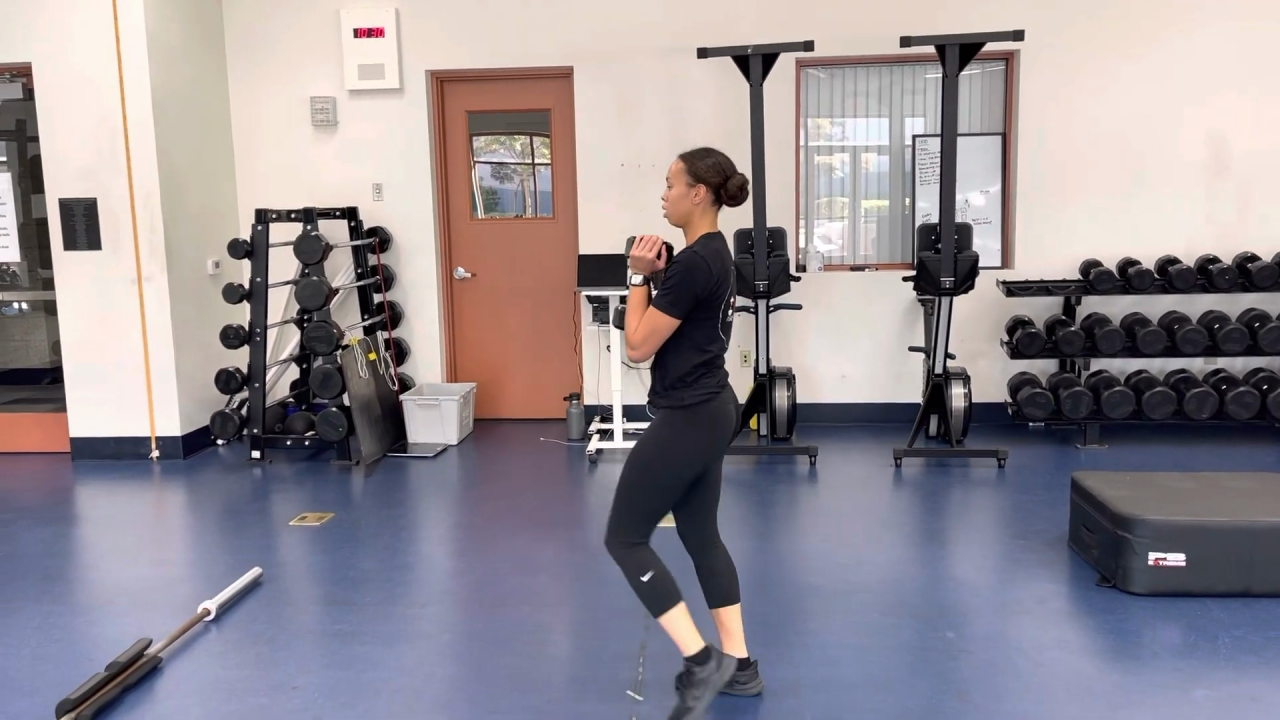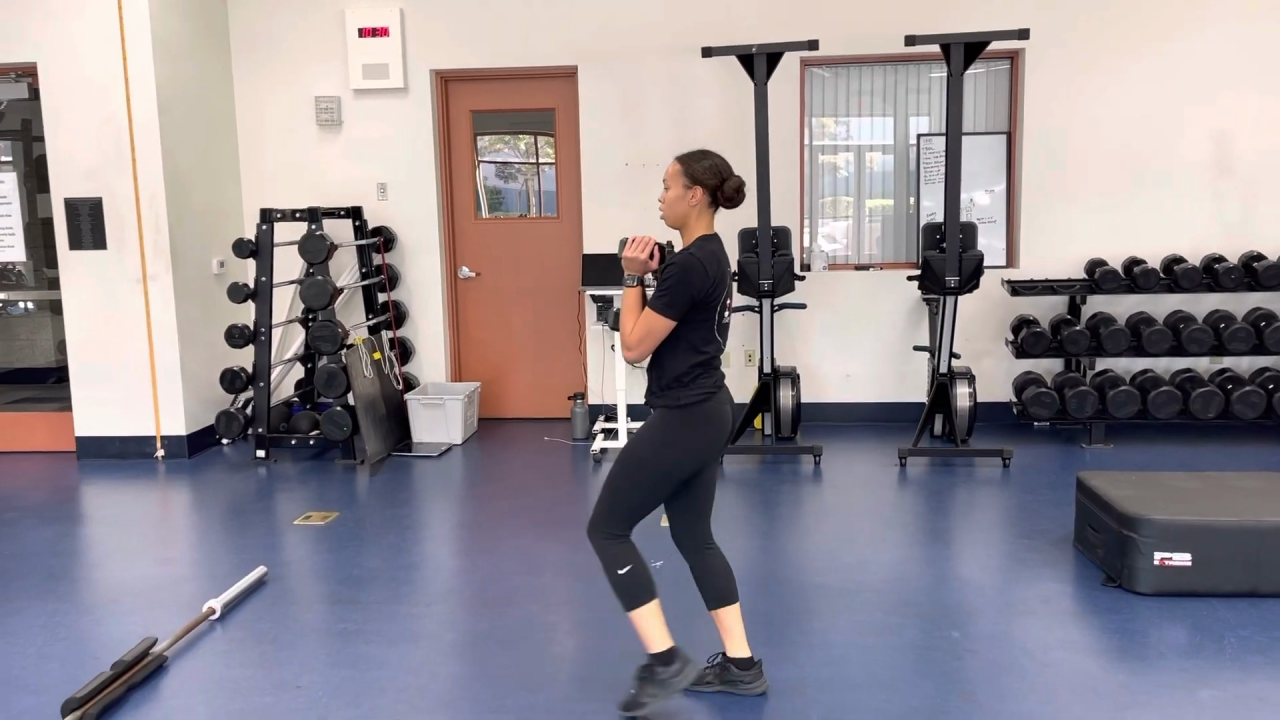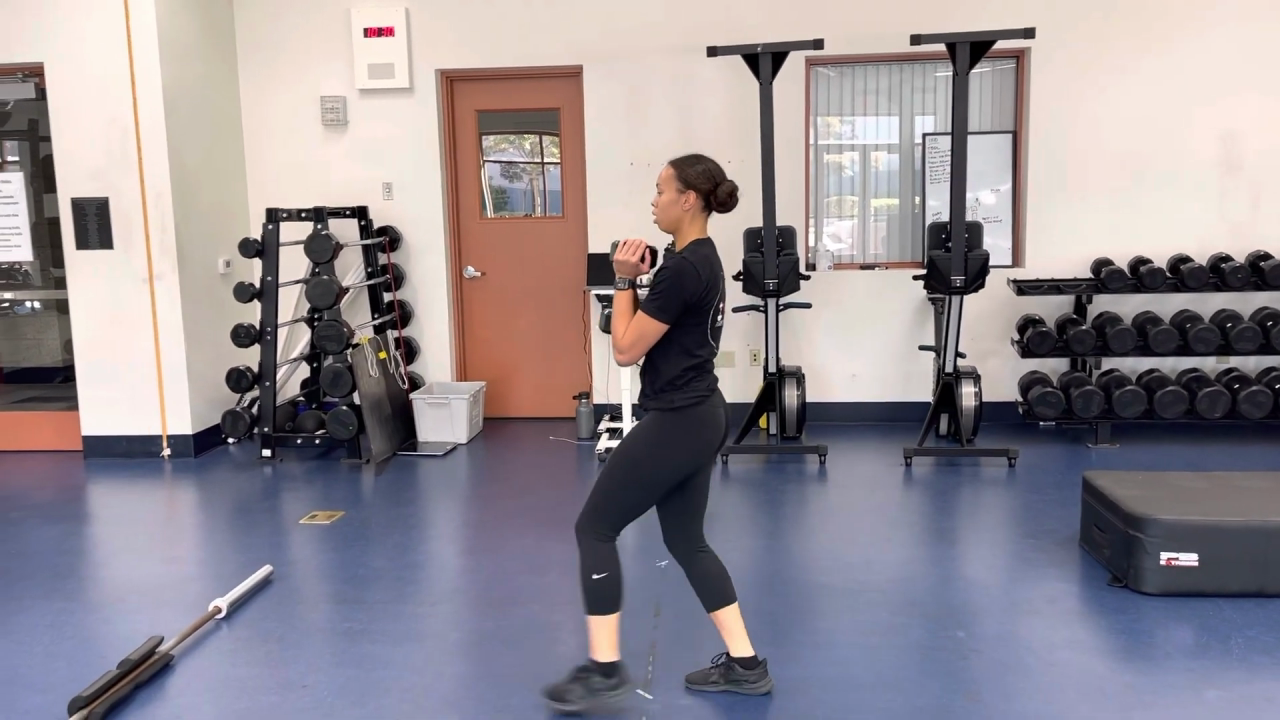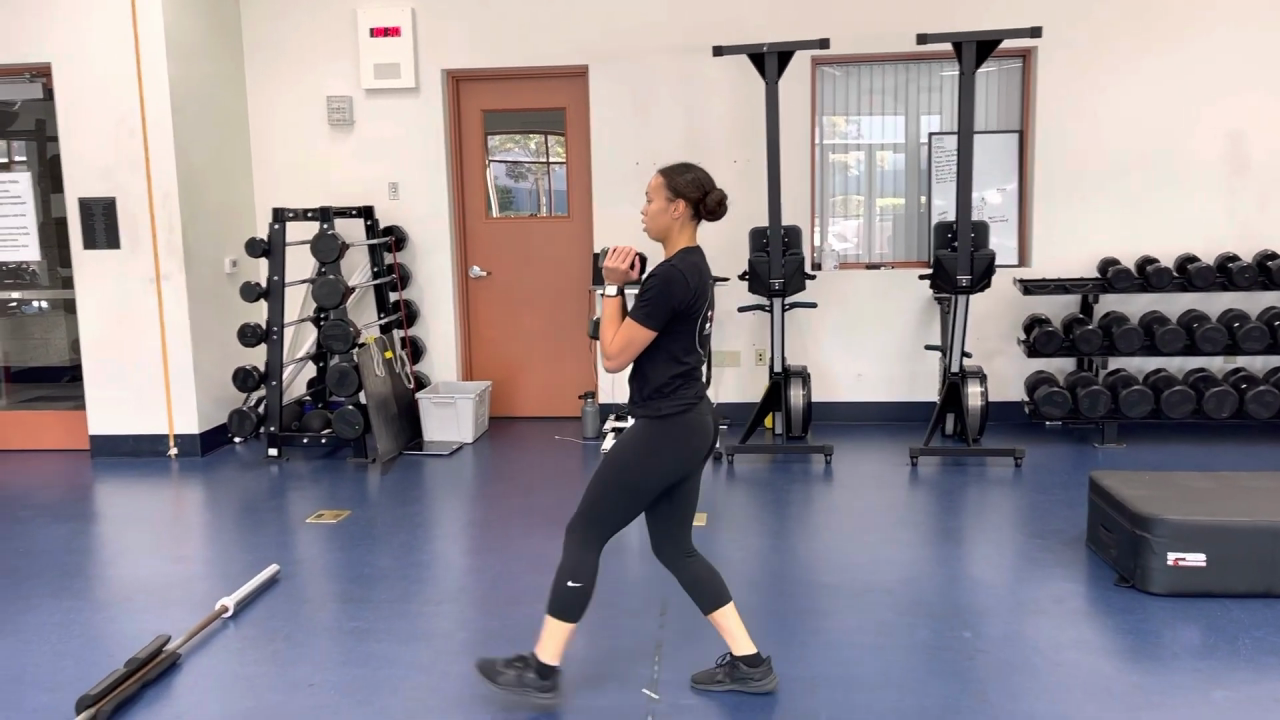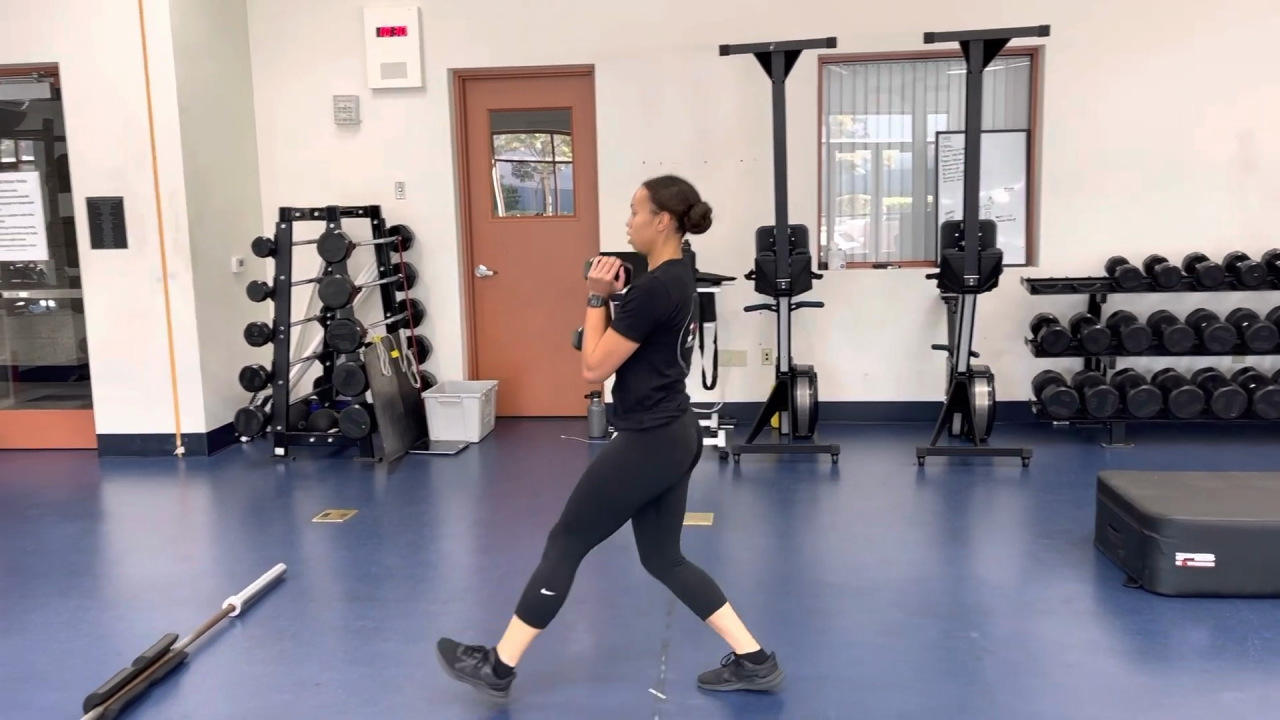
dt=0.1s
person 1, frame 1
left shoulder: (694, 262)
right shoulder: (712, 253)
left elbow: (639, 346)
left wrist: (639, 276)
right wrist: (657, 275)
left hip: (687, 418)
right hip: (709, 410)
left knee: (624, 538)
right knee: (700, 536)
left ankle: (702, 661)
right ankle: (737, 662)
person 1, frame 2
left shoulder: (690, 264)
right shoulder: (708, 255)
left elbow: (635, 346)
left wrist: (632, 279)
right wrist: (650, 275)
left hip: (682, 418)
right hip: (707, 412)
left knee: (607, 527)
right knee: (693, 538)
left ankle: (664, 659)
right ankle: (740, 663)
person 1, frame 3
left shoulder: (683, 267)
right shoulder: (701, 258)
left elbow: (627, 349)
left wrist: (624, 281)
right wrist: (641, 279)
left hip: (675, 422)
right hip: (700, 415)
left knee: (595, 529)
right knee: (687, 541)
left ankle: (604, 669)
right ankle: (745, 664)
person 1, frame 4
left shoulder: (672, 275)
right shoulder: (692, 267)
left elbow: (614, 356)
left wrist: (612, 288)
right wrist: (630, 283)
left hip: (665, 430)
right hip: (691, 424)
left knee: (584, 535)
right knee: (675, 549)
left ankle: (541, 667)
right ankle: (748, 661)
person 1, frame 5
left shoulder: (654, 287)
right shoulder: (678, 278)
left elbow: (596, 367)
left wrist: (595, 299)
right wrist: (613, 296)
left hip: (648, 442)
right hip: (675, 435)
left knee: (565, 544)
right knee: (663, 557)
left ankle: (500, 666)
right ankle: (752, 660)
